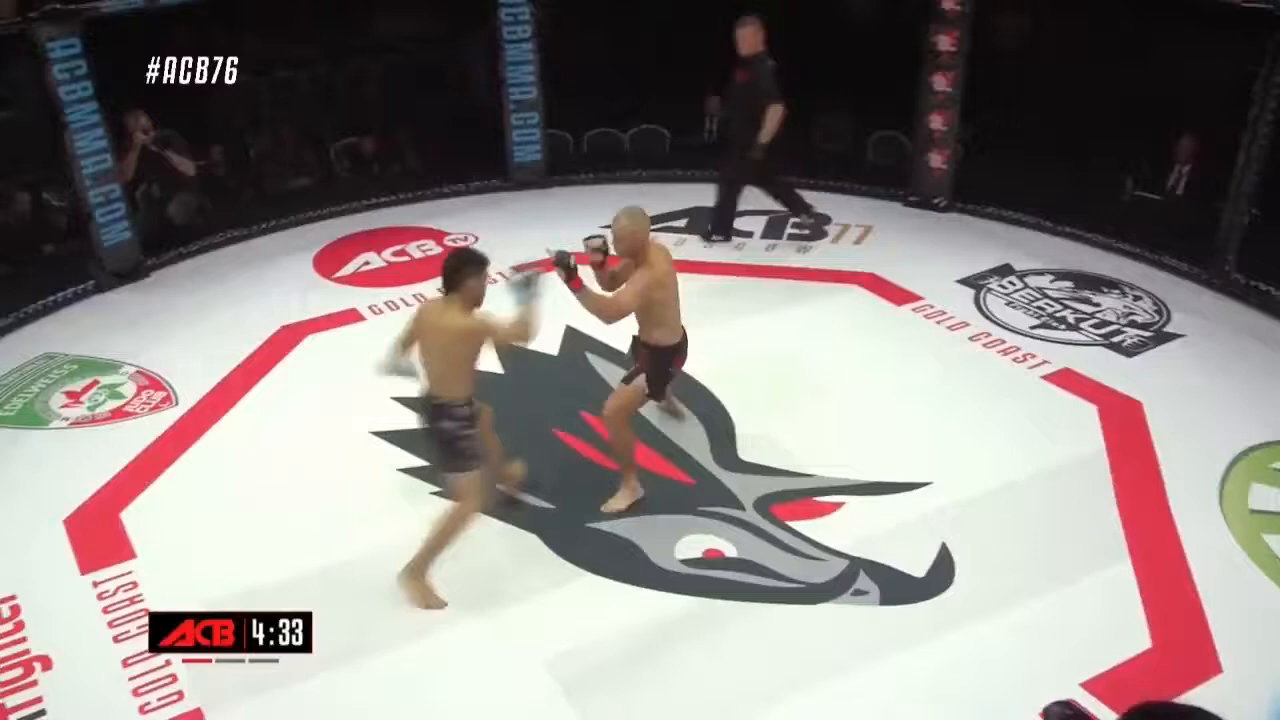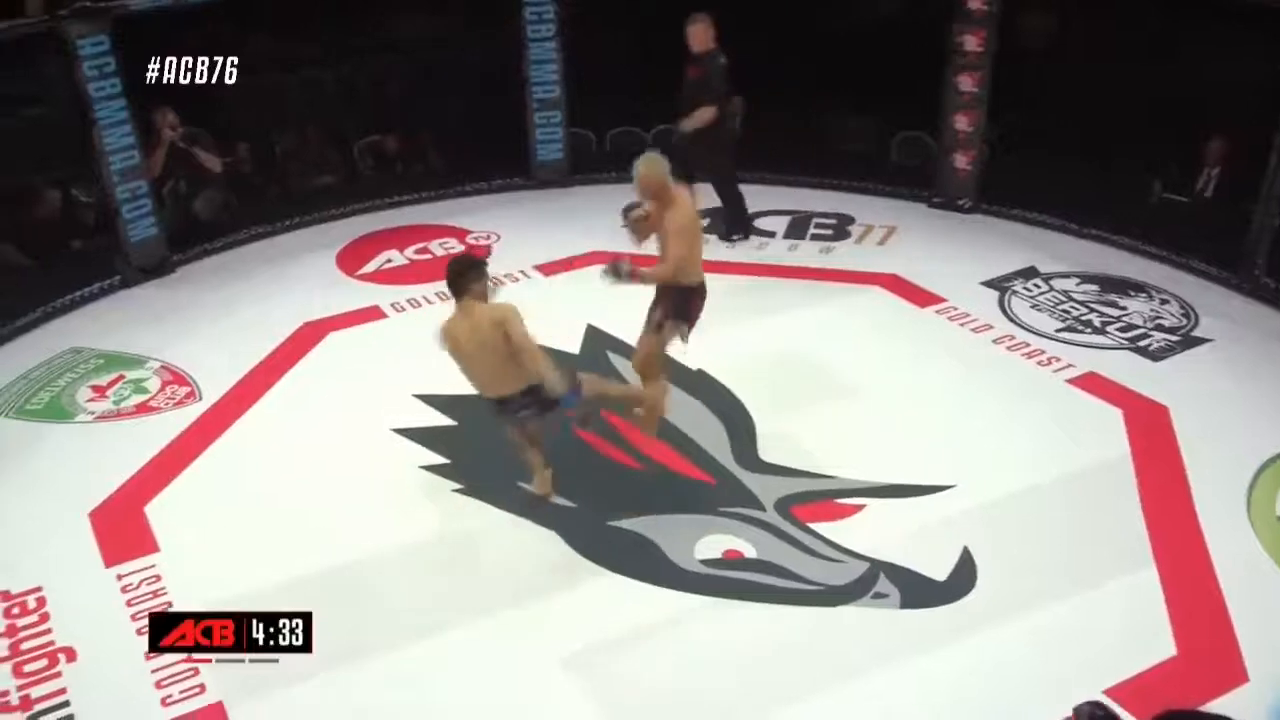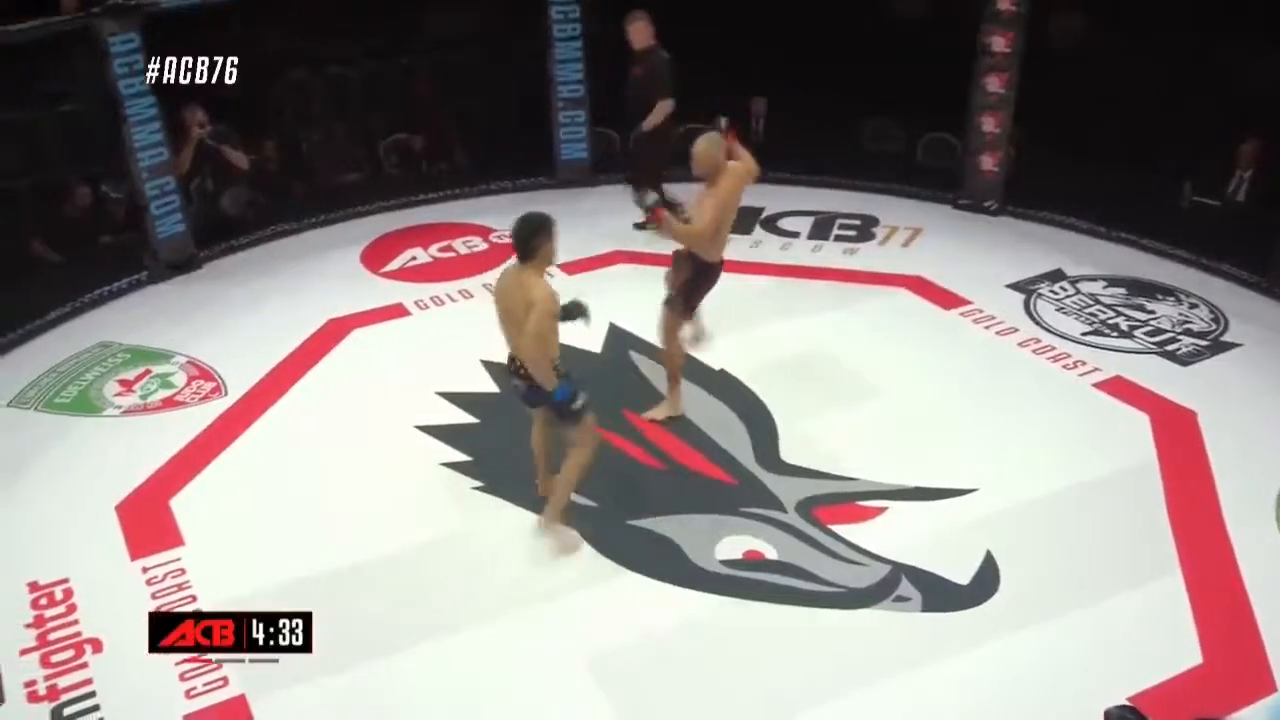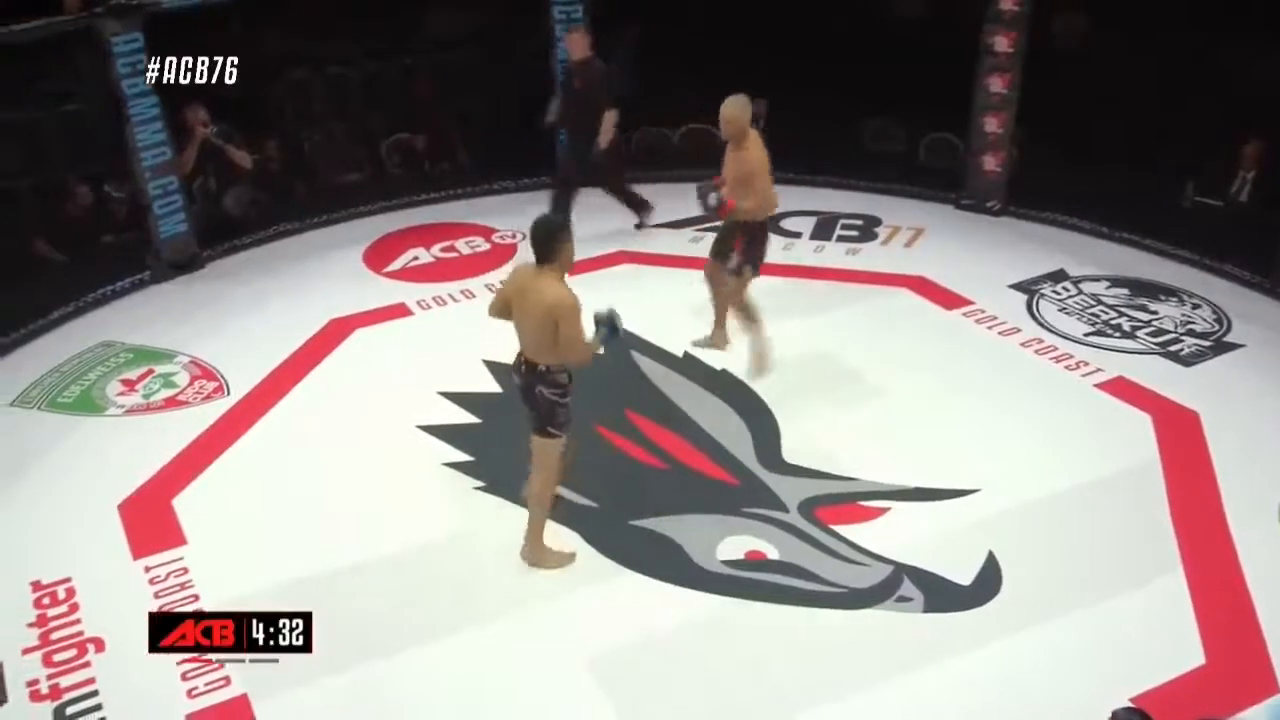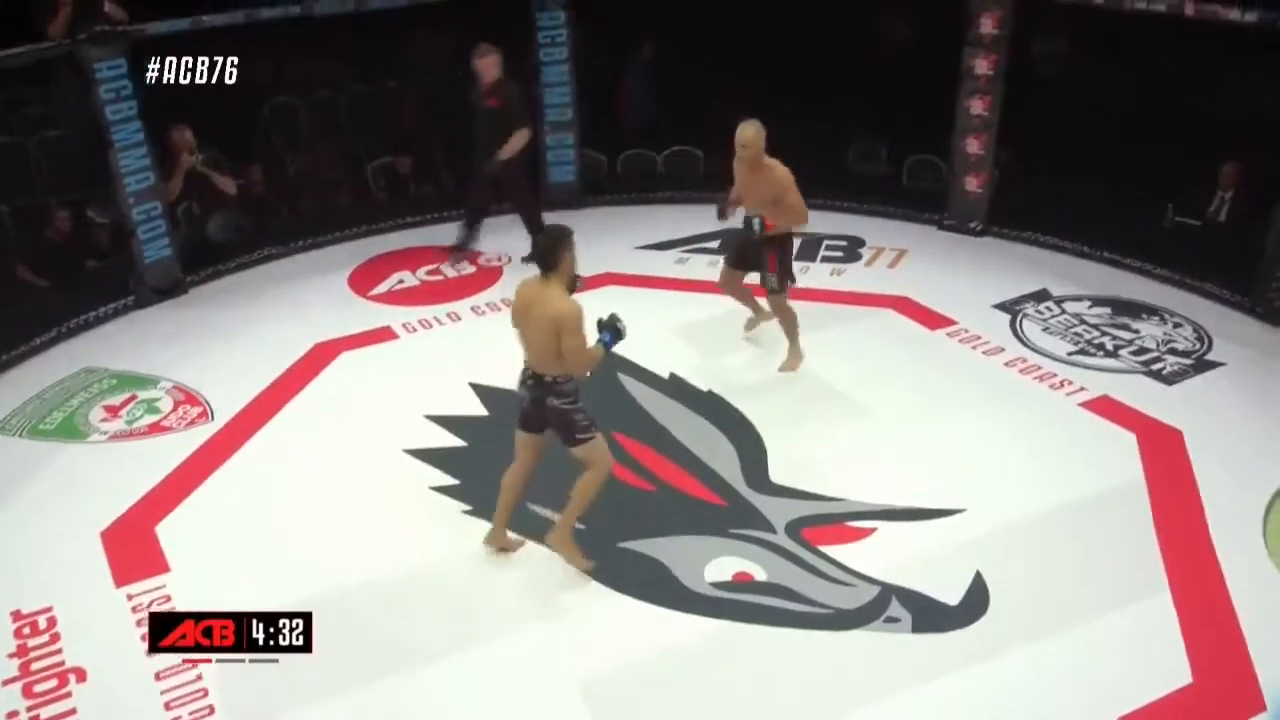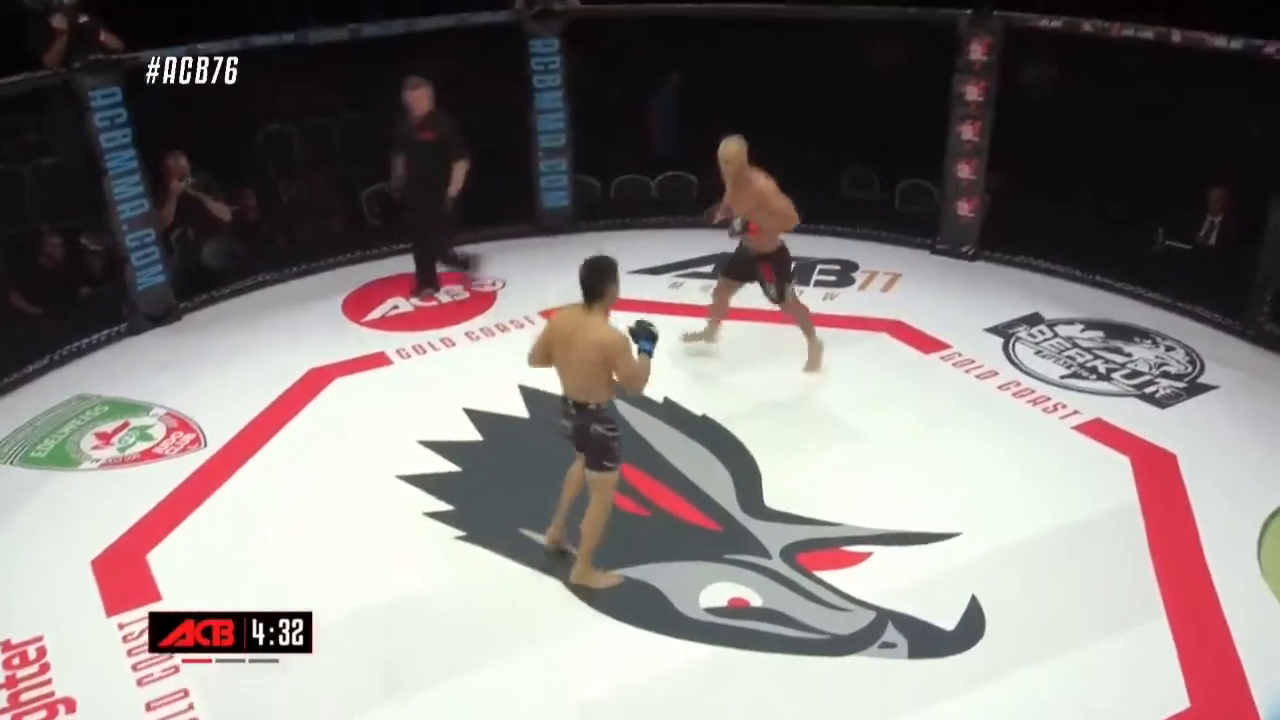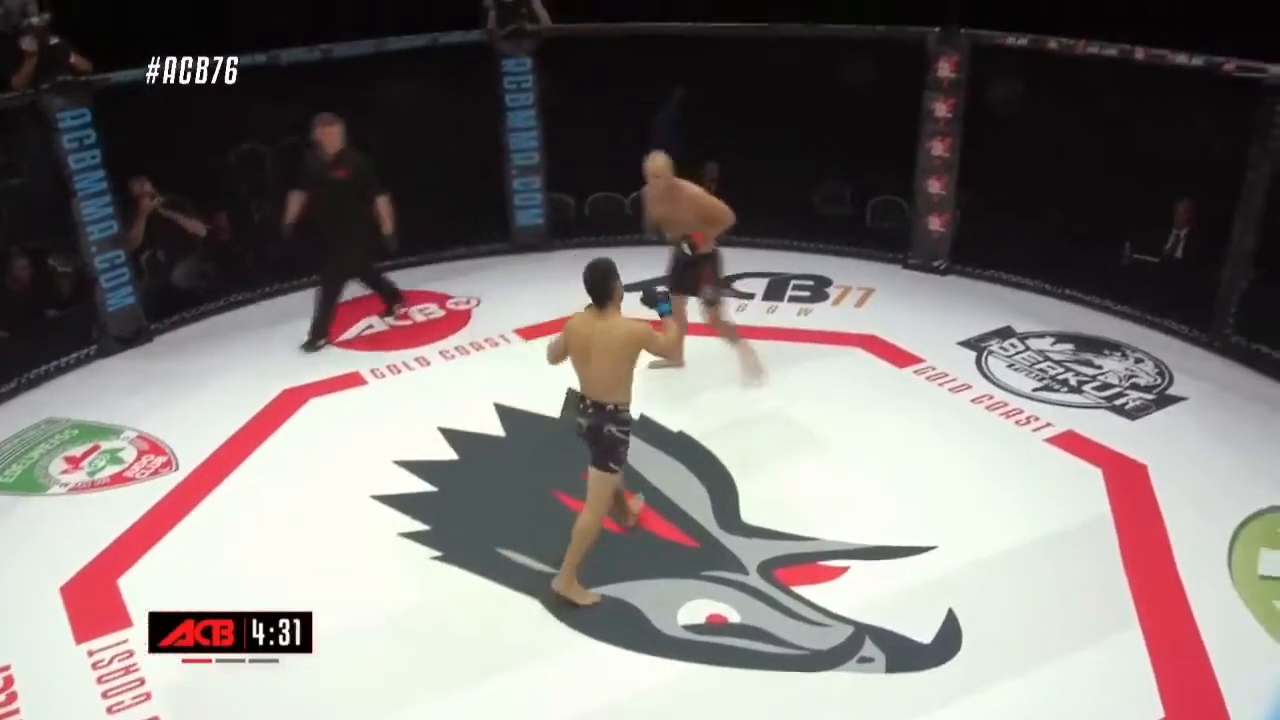
dt=0.3s
person 1, frame 1
left shoulder: (427, 310)
right shoulder: (470, 325)
left elbow: (404, 343)
right elbow: (521, 334)
left wrist: (396, 362)
right wrist: (526, 299)
left hip: (437, 402)
right hip: (450, 416)
left knee: (484, 416)
right knee: (471, 501)
left ankle: (503, 472)
right ankle: (416, 571)
person 1, frame 2
left shoulder: (448, 331)
right shoulder: (500, 314)
right elbow: (530, 352)
right wrist: (563, 392)
left hip: (504, 406)
right hip: (534, 394)
left knee: (521, 432)
right knee: (589, 385)
left ankle: (541, 478)
right ankle: (639, 394)
person 1, frame 3
left shoulder: (507, 277)
right shoulder: (540, 294)
right elbow: (532, 349)
left wrist: (560, 314)
right wrist: (559, 388)
left hip: (518, 369)
right hip: (542, 376)
left knee: (542, 420)
right knee: (585, 440)
left ankle: (545, 482)
right ankle: (552, 514)
person 1, frame 4
left shoulder: (518, 275)
right shoulder: (563, 299)
left elbow: (497, 311)
right elbow: (577, 356)
right wrist: (604, 335)
left hip: (523, 368)
right hip: (550, 381)
left knee: (545, 439)
right knee: (549, 464)
left ankle: (535, 489)
right ankle: (534, 544)
person 1, frame 5
left shoulder: (525, 289)
right shoulder: (568, 309)
right elbow: (580, 365)
right wrist: (607, 340)
left hip: (530, 385)
right hip: (558, 394)
left knee: (524, 459)
right knee: (600, 464)
left ankle: (498, 533)
right ankle: (562, 535)
person 1, frame 6
left shoulder: (559, 318)
right shoulder: (613, 339)
left elbow: (535, 359)
right elbow: (636, 386)
right wrist: (646, 350)
left hip: (568, 410)
right hip: (597, 418)
left knee: (583, 465)
right knee: (602, 495)
left ankle: (556, 529)
right ankle: (583, 569)
person 1, frame 7
left shoulder: (574, 324)
right shoulder: (634, 330)
left elbow: (553, 356)
right elbow: (672, 349)
right wrist: (665, 311)
left hip: (584, 412)
right hip: (612, 419)
left knee: (609, 471)
right knee: (597, 504)
left ankle: (625, 514)
right ankle: (567, 579)
person 2, frame 1
left shoulder: (650, 274)
right shoulder: (647, 251)
left elbow: (611, 312)
right elbow: (610, 283)
left wrist: (574, 281)
right wrist: (598, 262)
left hip: (662, 353)
right hip: (653, 340)
left knee: (614, 414)
right knee: (640, 367)
left ankle: (630, 486)
right ankle: (668, 401)
person 2, frame 2
left shoulder: (676, 218)
right shoulder: (674, 193)
left elbow: (671, 271)
right elbow: (642, 235)
left wrist: (632, 273)
right wrist: (638, 218)
left hip: (683, 295)
right hip: (677, 287)
left knee: (645, 360)
right knee: (650, 352)
left ankle: (654, 409)
right ankle: (655, 394)
person 2, frame 3
left shoulder: (718, 195)
right shoulder: (735, 170)
left elbow: (694, 236)
right elbow: (753, 169)
left wrist: (659, 214)
right wrist: (729, 141)
left hip: (699, 266)
right hip: (700, 257)
left knee: (668, 332)
right knee: (675, 280)
left ankle: (673, 401)
right ankle: (694, 327)
person 2, frame 4
left shoulder: (754, 156)
right shoulder: (736, 139)
left elbow: (768, 204)
left wrist: (726, 205)
right wrist: (718, 184)
left hip: (750, 229)
right hip: (732, 223)
left knee: (732, 294)
right knee: (713, 276)
left ankle: (759, 342)
right ankle: (718, 334)
person 2, frame 5
left shoulder: (780, 176)
right shoulder: (739, 162)
left elbow: (801, 216)
left wrist: (768, 224)
right wrist: (732, 202)
left hip: (775, 242)
right hip: (752, 233)
left knee: (777, 304)
right knee: (727, 283)
left ankle: (795, 350)
right ankle: (759, 312)
person 2, frame 6
left shoulder: (761, 187)
right shoulder: (731, 177)
left elbow: (791, 219)
left wrist: (753, 226)
right wrist: (721, 210)
left hip: (769, 255)
right hip: (747, 248)
left knee: (788, 304)
right knee: (721, 292)
left ankle: (814, 344)
right ankle: (710, 332)
person 2, frame 7
left shoulder: (693, 196)
right shoulder: (650, 193)
left elbow: (728, 218)
left wrist: (699, 238)
right wrist: (660, 229)
left hip: (703, 258)
right hip: (681, 255)
left knee: (713, 318)
right knee: (674, 307)
left ankle: (744, 350)
right ankle: (676, 356)
person 3, frame 1
left shoulder: (763, 69)
right shoulder: (746, 65)
left elbow: (776, 108)
left wrist: (762, 142)
right wrist: (728, 127)
left hip: (752, 139)
right hip: (743, 136)
left knee: (729, 181)
right knee: (765, 179)
left ankle: (720, 230)
right ankle: (803, 210)
person 3, frame 2
left shoulder: (714, 66)
right shoulder: (699, 61)
left elbow: (710, 110)
left wrist: (683, 128)
left hip: (713, 135)
right hip: (697, 133)
left knee: (723, 181)
right knee: (681, 175)
left ankle: (740, 227)
person 3, frame 3
left shoulder: (658, 61)
right shoulder: (639, 58)
left elbow: (667, 102)
left wrist: (644, 126)
right wrist: (640, 126)
left hip: (655, 131)
right hip: (643, 129)
left knee: (642, 177)
right knee: (639, 176)
left ankle: (671, 210)
person 3, frame 4
left shoulder: (597, 72)
right shoulder: (572, 69)
left elbow: (610, 112)
right elbow: (563, 96)
left wrist: (601, 145)
right wrist: (552, 116)
left hip: (591, 141)
right hip: (578, 138)
left knee: (564, 184)
right knee: (610, 179)
right ankle: (641, 208)
person 3, frame 5
left shoulder: (509, 92)
right shoulder: (480, 92)
left elbow: (523, 132)
left wrist: (501, 157)
left hip: (507, 163)
right hip: (487, 161)
left knee: (525, 204)
right knee: (474, 204)
right ankle: (464, 245)
person 3, frame 6
left shoulder: (443, 124)
right shoulder: (405, 124)
left elbow: (461, 162)
right elbow: (401, 156)
left wrist: (451, 194)
right wrist: (398, 184)
left hip: (438, 195)
right hip: (415, 194)
left knee: (433, 243)
right knee: (419, 241)
left ankle: (466, 263)
right ankle: (427, 283)
person 3, frame 7
left shoulder: (357, 162)
right shoulder: (312, 162)
left elbow: (379, 197)
right elbow: (300, 192)
left wrist: (388, 231)
right wrist: (289, 221)
left hip: (352, 234)
right hip: (328, 233)
left knee: (330, 283)
right knee: (363, 272)
left ankle: (319, 334)
right ankle: (394, 298)
